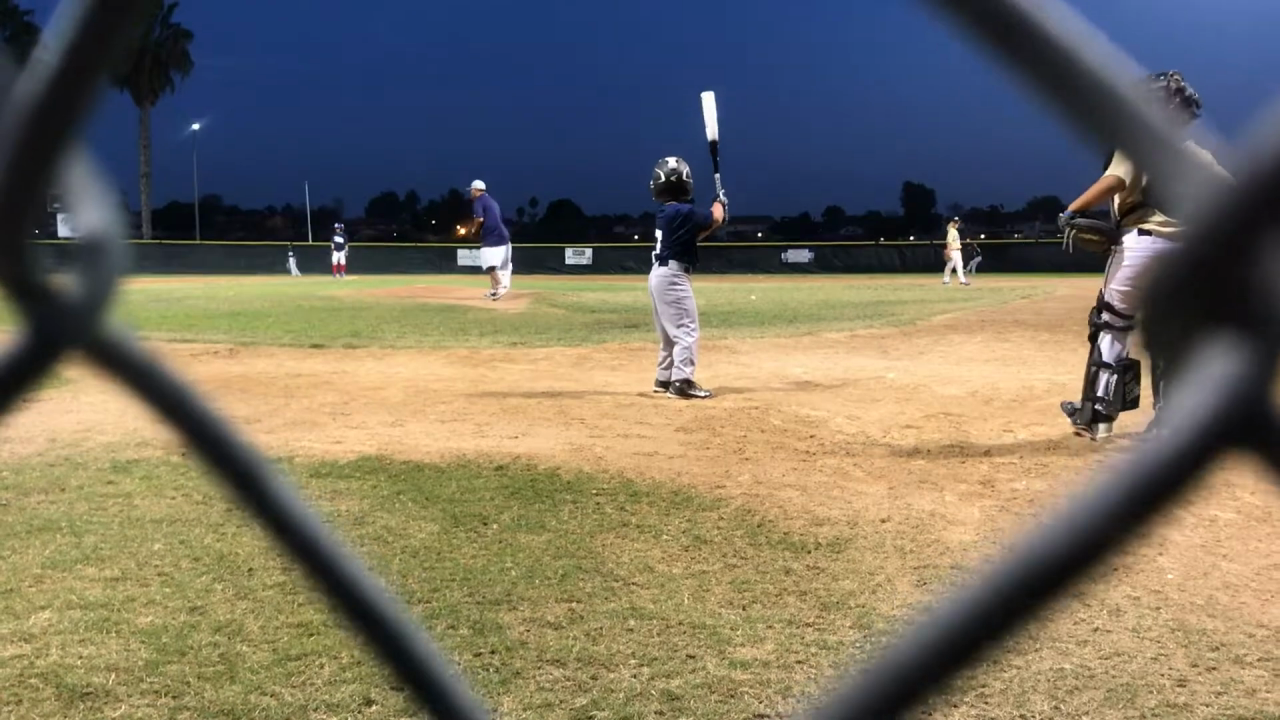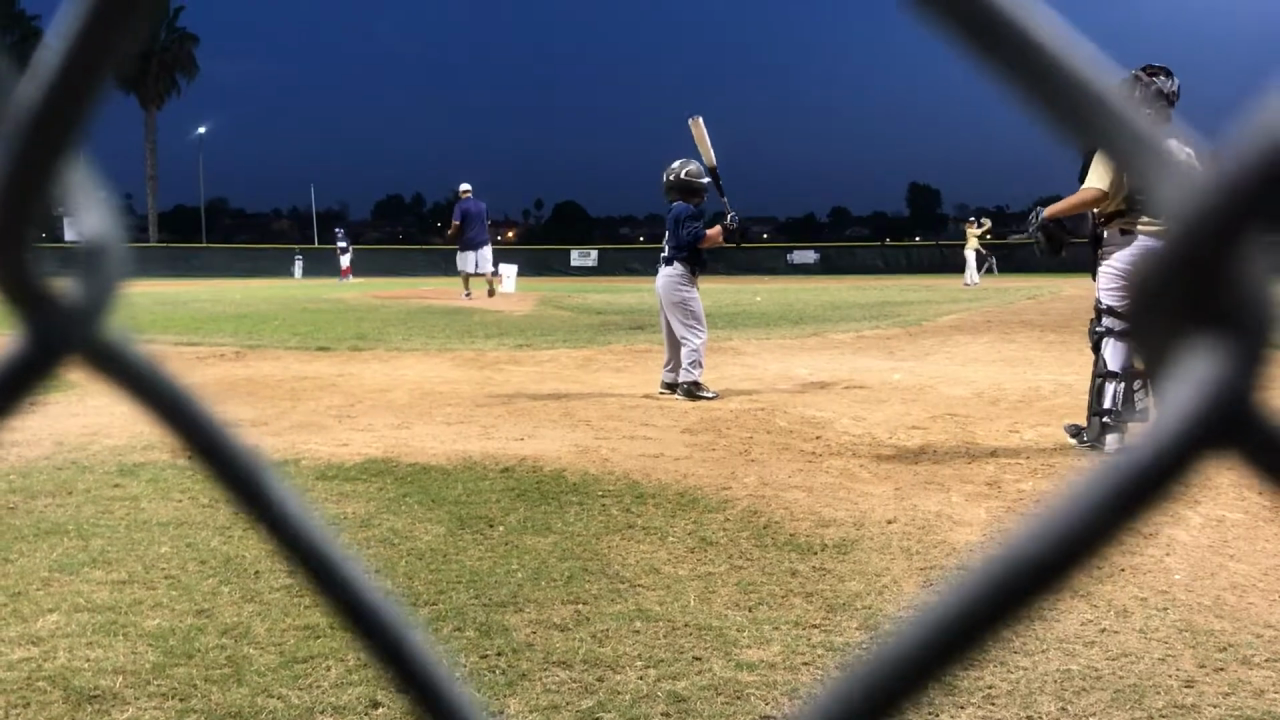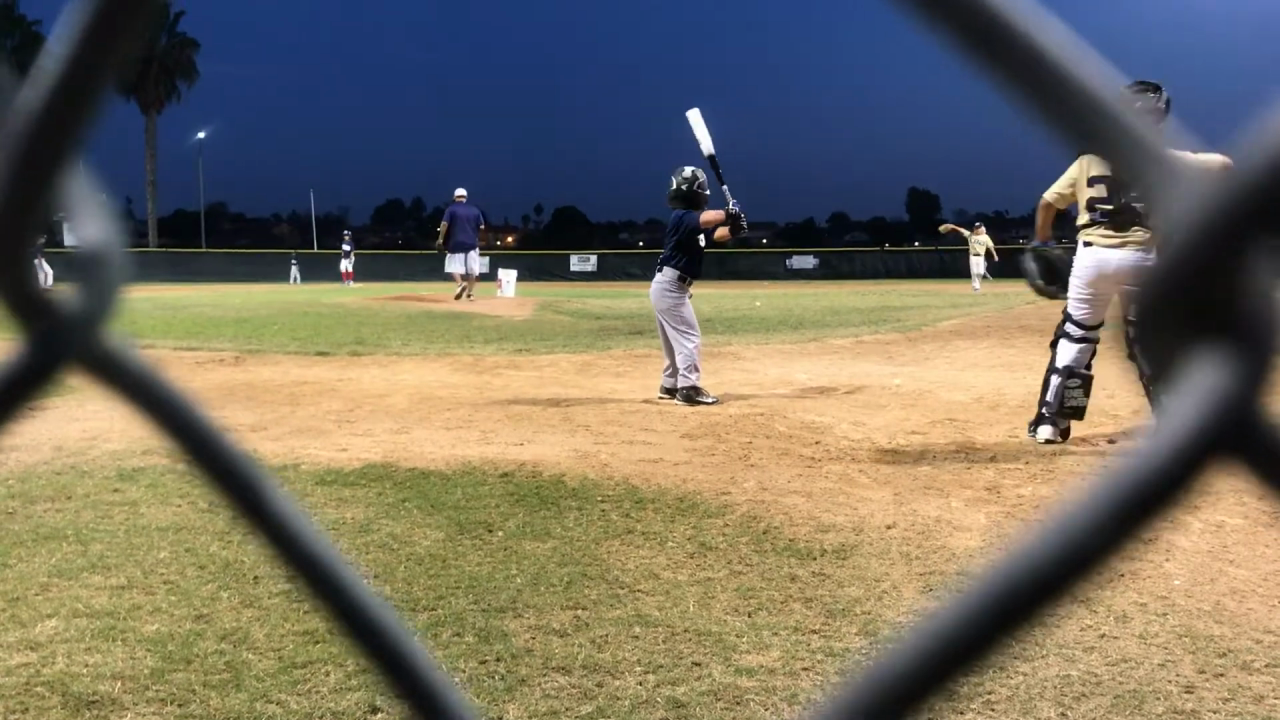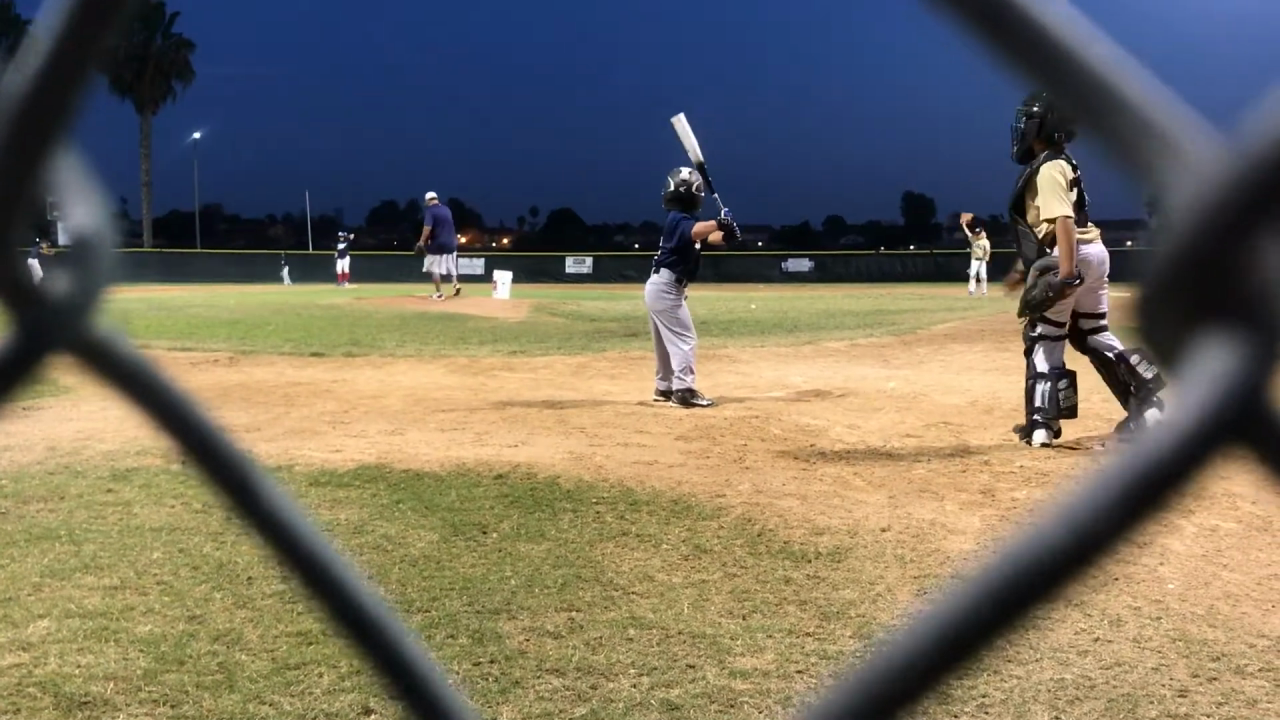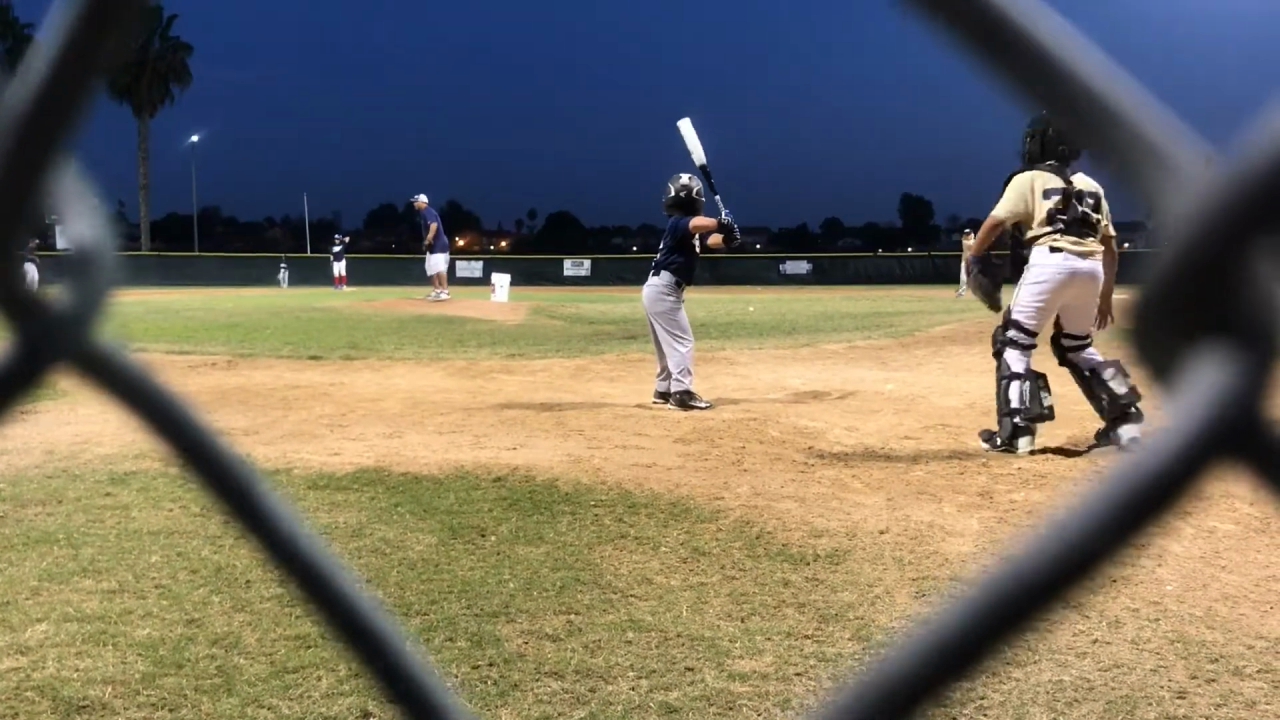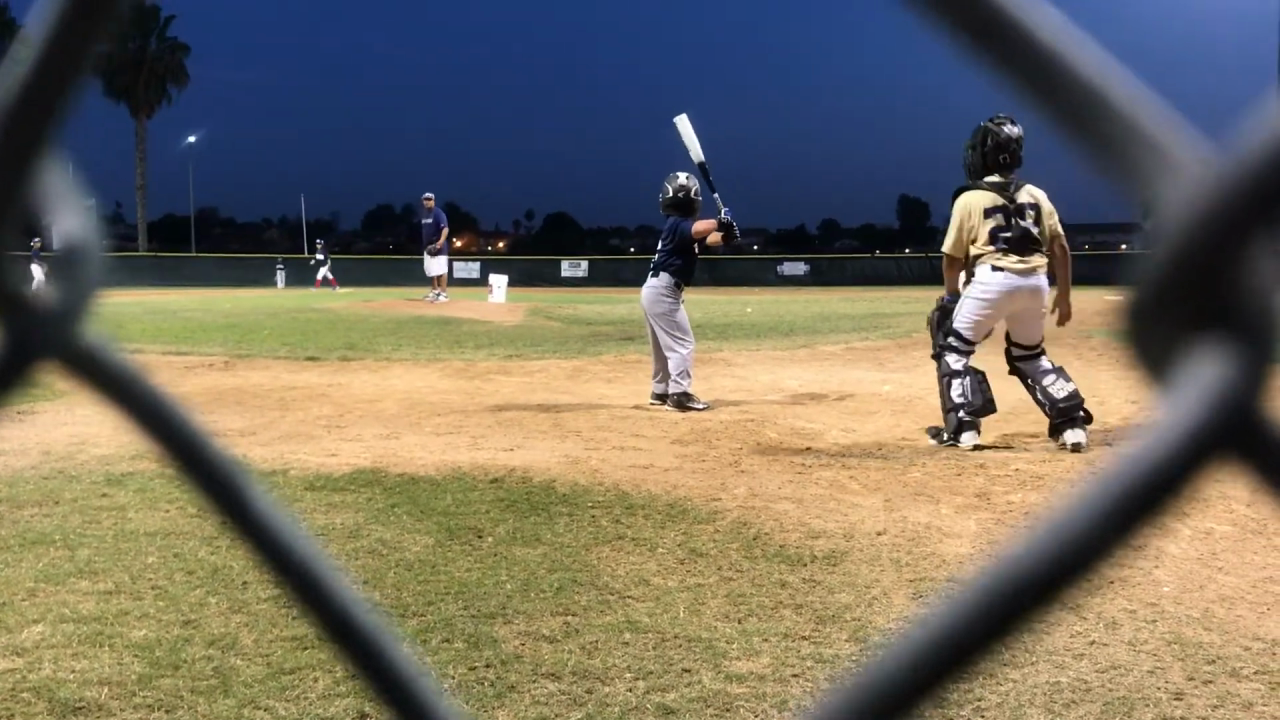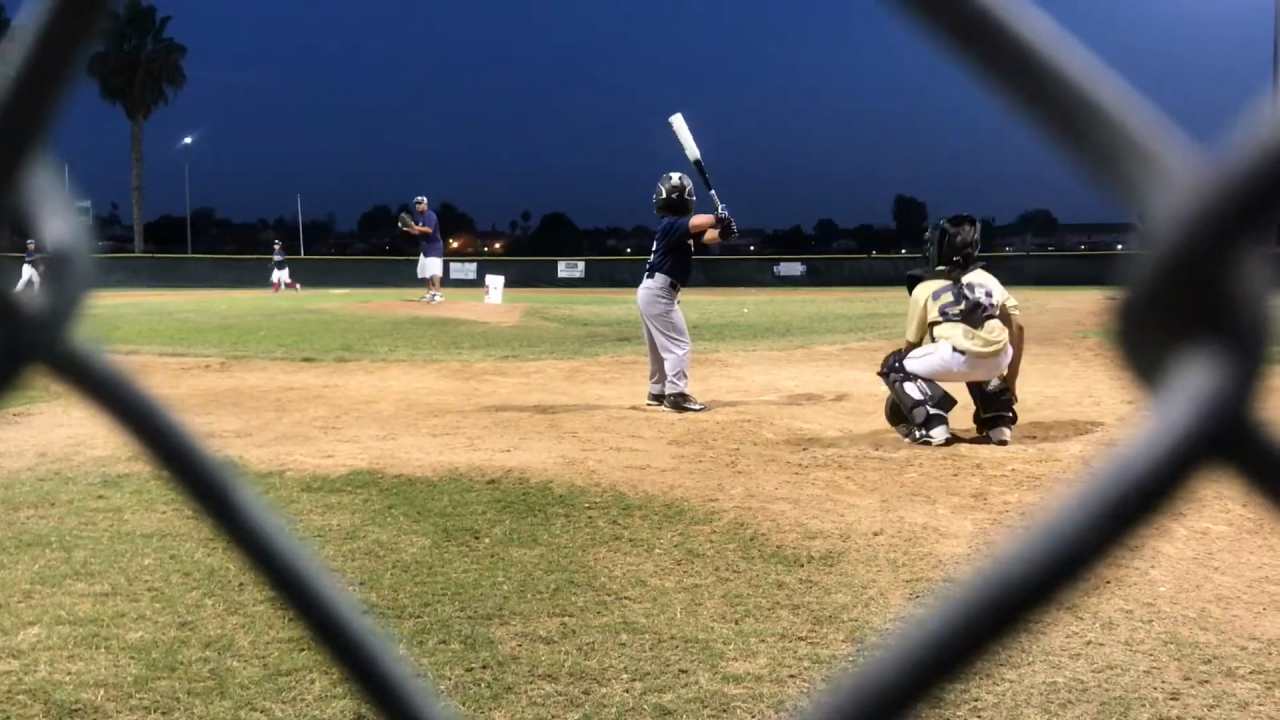
dt=0.7s
person 1, frame 1
right shoulder: (1198, 153)
left elbow: (1113, 182)
left wrist: (1071, 211)
left hip: (1140, 243)
right hip: (1183, 246)
left knee: (1109, 326)
left ankle: (1094, 414)
person 1, frame 2
right shoulder: (1182, 152)
left elbow: (1094, 194)
left wrist: (1045, 213)
left hip: (1125, 245)
left knee: (1113, 334)
left ankle: (1106, 428)
person 1, frame 3
left shoulder: (1089, 161)
left elbow: (1048, 203)
right elbow: (1223, 165)
left wrist: (1042, 241)
left hip: (1091, 256)
right hip: (1140, 259)
left knee: (1073, 337)
left ankle: (1050, 420)
person 1, frame 4
left shoulder: (1048, 169)
right shoulder: (1061, 162)
left elbow: (1062, 222)
right elbow: (1041, 218)
left wrist: (1067, 273)
right wrist: (1023, 267)
left hip: (1067, 259)
right hip: (1094, 252)
left knee: (1044, 339)
right knee: (1095, 335)
left ankle: (1043, 423)
right ankle: (1144, 406)
person 1, frame 5
left shoulder: (1027, 181)
right shoulder: (1091, 185)
left elbow: (993, 224)
right elbow: (1110, 246)
left wrist: (974, 256)
right wrist: (1106, 296)
left hip: (1051, 263)
right hip: (1091, 266)
left knee: (1012, 344)
right knee: (1079, 348)
left ankle: (1016, 432)
right ankle: (1125, 421)
person 1, frame 6
left shoulder: (969, 198)
right shoulder: (1036, 195)
left elbow: (953, 257)
right elbow: (1060, 249)
left wrist: (951, 296)
right wrist: (1064, 296)
left hip: (992, 280)
right hip: (1034, 281)
left knee: (953, 349)
right knee: (1029, 355)
left ankle: (962, 428)
right ankle: (1071, 424)
person 1, frame 7
left shoulder: (924, 287)
right shoulder: (988, 279)
left elbow: (912, 344)
right elbow: (1017, 327)
right wrist: (1010, 378)
left hip: (957, 358)
right hip: (997, 359)
left knee: (895, 366)
left ankle: (933, 425)
right ankle: (1000, 422)
person 2, frame 1
left shoulder: (666, 212)
right shoulder: (682, 211)
left elbow: (693, 234)
right elbow: (714, 221)
left wrist: (714, 212)
right wrist: (719, 203)
left hip: (660, 274)
right hip: (672, 276)
left knee: (670, 331)
right knee: (687, 330)
left ankle: (664, 378)
right ankle: (682, 382)
person 2, frame 2
left shoulder: (678, 211)
right shoulder: (686, 210)
left elbow: (698, 242)
right elbow: (701, 240)
left wrist: (725, 237)
right wrist: (724, 227)
left hip: (668, 276)
right hip: (679, 278)
left knee: (675, 334)
right knee: (694, 332)
left ankle: (670, 380)
right ankle: (689, 384)
person 2, frame 3
left shoulder: (686, 218)
right shoulder: (682, 217)
left elbow: (715, 233)
right elbow: (706, 219)
left wrist: (733, 228)
right wrist: (727, 214)
left hip: (668, 286)
right hip: (669, 286)
left knee: (675, 338)
right knee: (689, 337)
left ankle: (670, 385)
right ankle: (688, 389)
person 2, frame 4
left shoulder: (680, 219)
right shoulder: (679, 219)
left elbow: (707, 237)
right elbow: (696, 232)
left wrist: (726, 235)
right wrist: (719, 222)
left hip: (661, 287)
right hip: (666, 288)
left knee: (667, 340)
right knee: (684, 339)
left ankle: (665, 388)
right ankle: (683, 391)
person 2, frame 5
left shoulder: (682, 225)
right shoulder: (678, 223)
left elbow: (708, 239)
right elbow: (697, 224)
left wrist: (726, 238)
right wrist: (720, 222)
left hip: (661, 290)
right hip: (663, 290)
left knee: (668, 342)
right knee: (681, 342)
left ankle: (664, 389)
right ankle: (681, 393)
person 2, frame 6
left shoulder: (679, 224)
right shoulder: (678, 225)
left elbow: (705, 238)
right elbow: (699, 229)
left wrist: (725, 236)
right wrist: (719, 222)
left hip: (656, 290)
right hip: (663, 291)
left knee: (665, 344)
right knee: (682, 343)
left ankle: (661, 391)
right ankle: (679, 395)
person 2, frame 7
left shoulder: (675, 225)
right shoulder: (672, 224)
left elbow: (703, 236)
right elbow: (697, 223)
left wrist: (722, 232)
right wrist: (717, 217)
left hip: (653, 291)
right hip: (659, 292)
left knee: (661, 345)
right knee: (679, 344)
left ankle: (658, 392)
right ankle: (675, 395)
